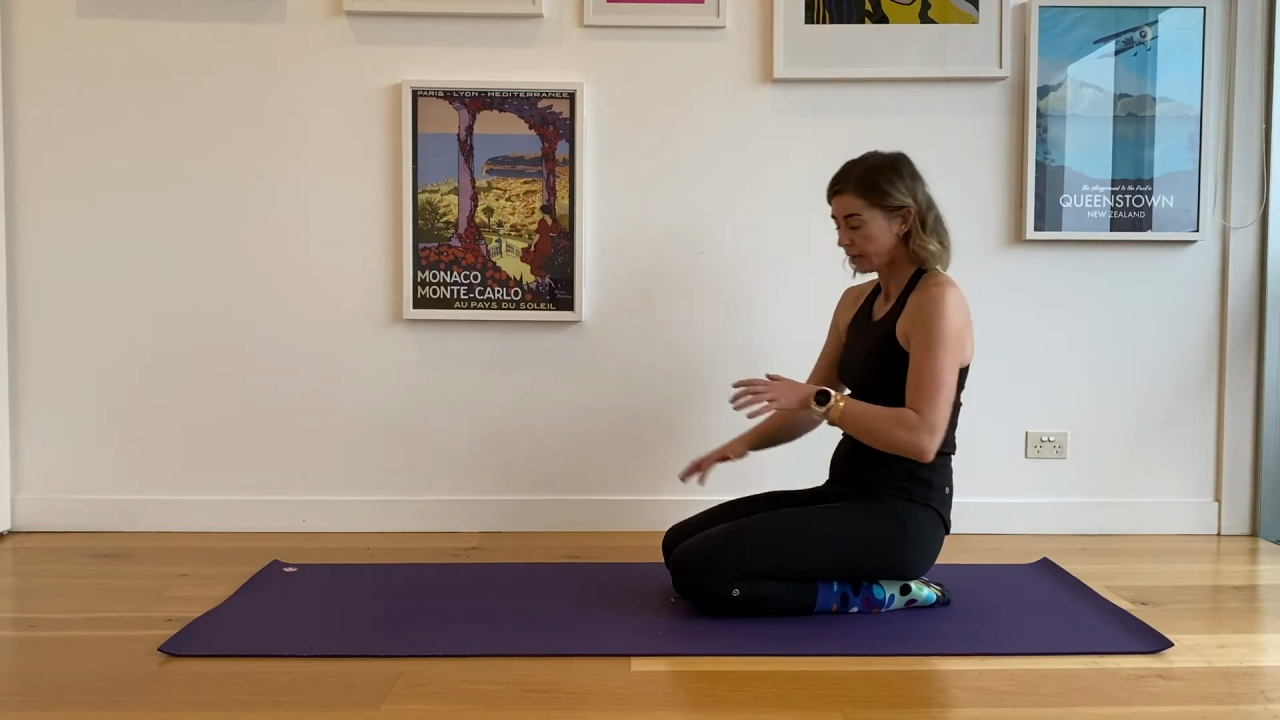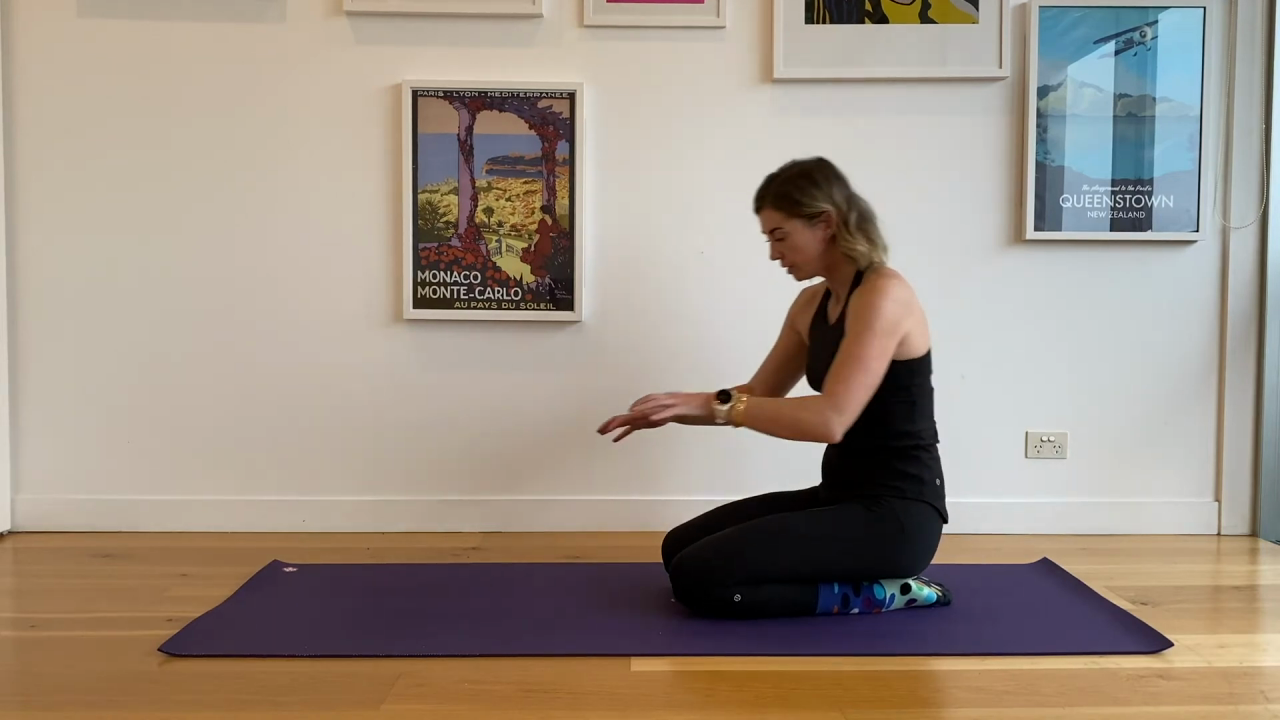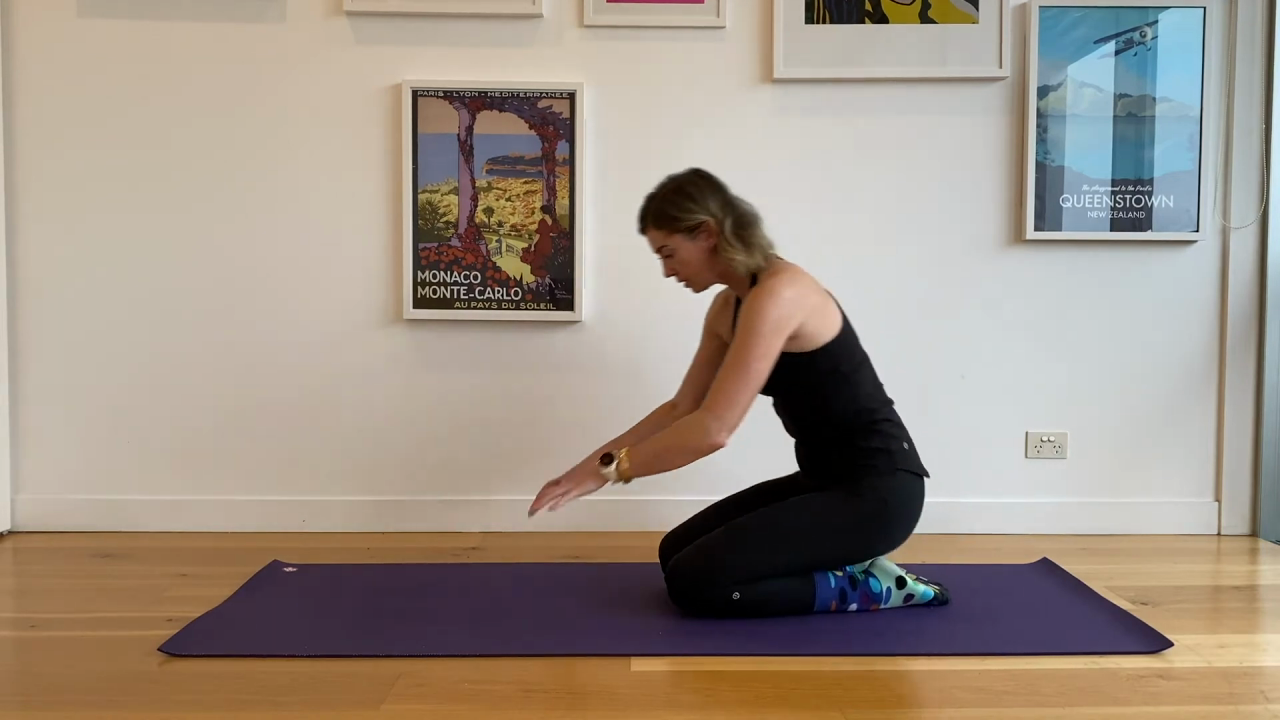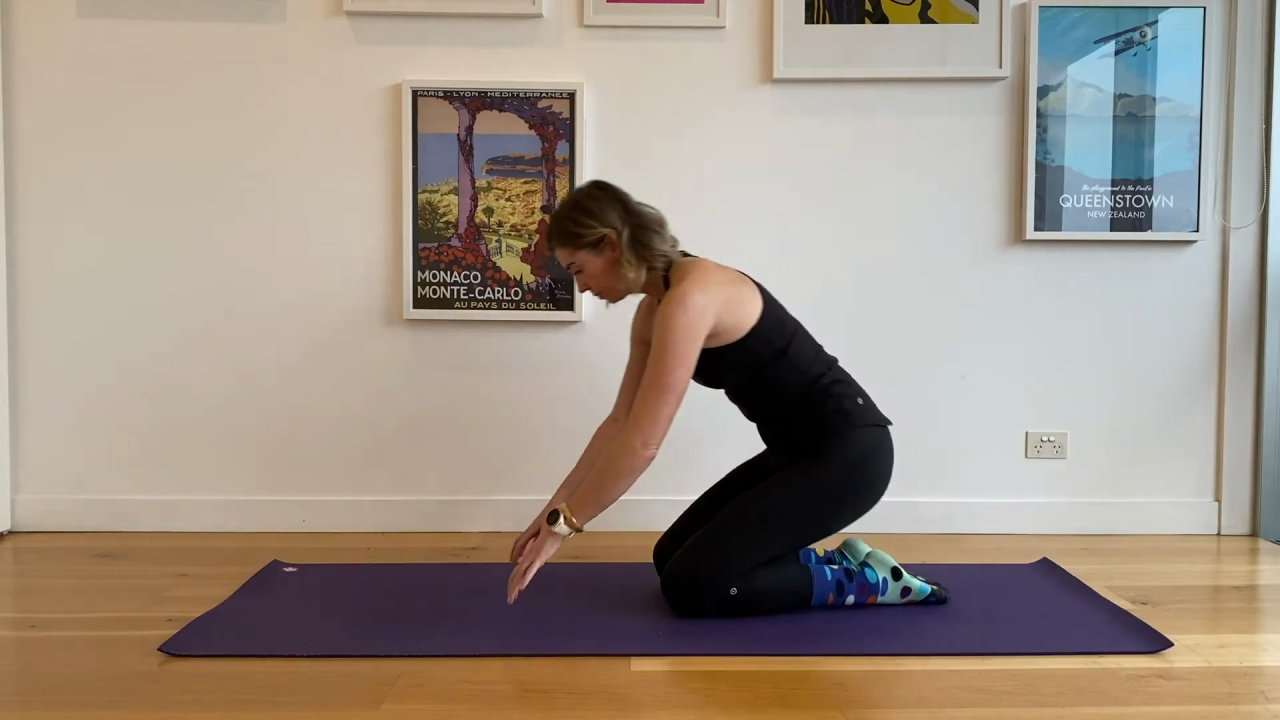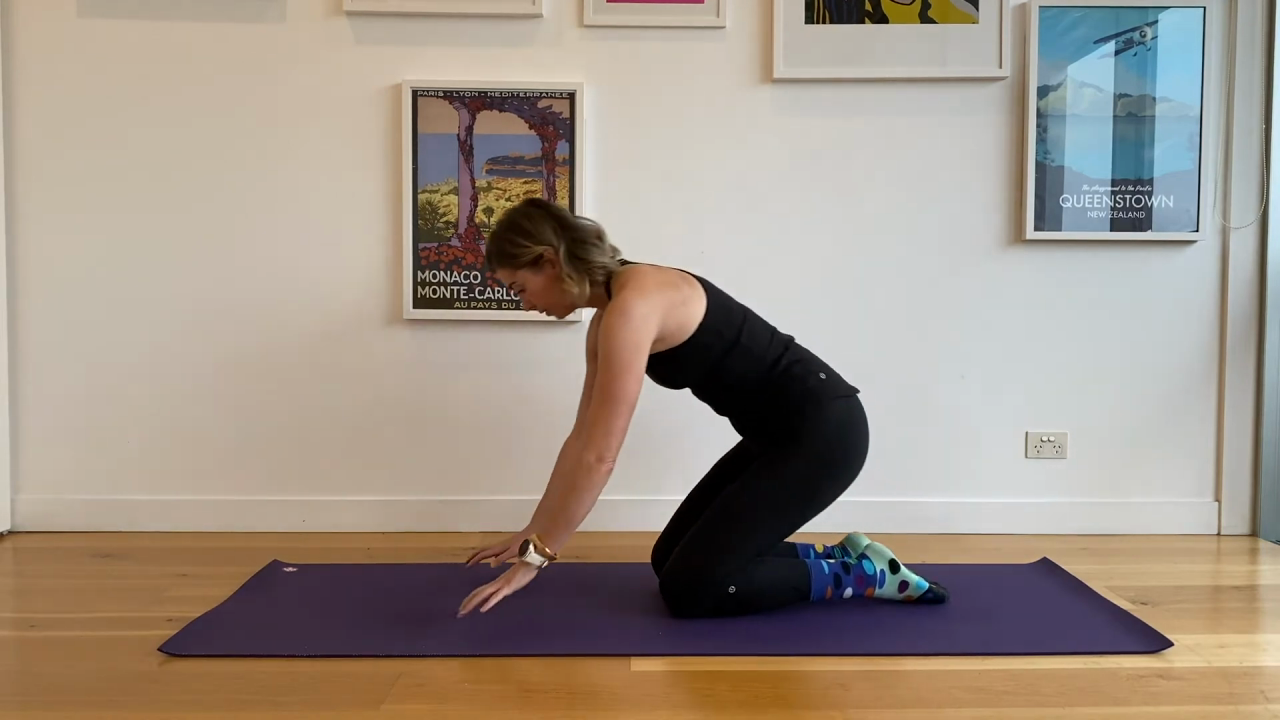
dt=0.2s
person 1, frame 1
left shoulder: (937, 300)
right shoulder: (855, 301)
left elbow: (921, 437)
right elbow: (815, 404)
left wrist: (817, 399)
right wrist: (745, 442)
left hip: (901, 516)
right hip: (846, 495)
left knee: (700, 570)
right knee: (680, 544)
left ankle: (872, 594)
right ankle: (861, 578)
person 1, frame 2
left shoulder: (884, 296)
right shoulder: (811, 303)
left elbow: (829, 421)
right elbow: (759, 395)
left wrist: (715, 403)
right wrist: (672, 410)
left hip: (896, 514)
right hip: (841, 496)
left knee: (700, 578)
right knee: (681, 548)
left ankle: (877, 593)
right ankle: (862, 576)
person 1, frame 3
left shoulder: (774, 297)
right shoulder: (729, 306)
left elbow: (713, 429)
right elbow: (687, 407)
left wrist: (607, 468)
right wrist: (596, 459)
left hip: (878, 489)
right hip: (825, 481)
left knee: (695, 582)
right knee: (677, 553)
left ankle: (865, 589)
right ankle: (844, 565)
person 1, frame 4
left shoulder: (687, 298)
right shoulder: (655, 310)
left elbow: (642, 443)
right elbow: (623, 421)
left wrist: (562, 524)
right wrist: (557, 507)
left hip: (848, 453)
right hip: (798, 450)
left knee: (691, 585)
right knee: (673, 556)
left ankle: (857, 582)
right ankle: (835, 559)
person 1, frame 5
left shoulder: (631, 306)
right shoulder: (611, 313)
left elbow: (598, 458)
right elbow: (583, 438)
left wrist: (533, 556)
right wrist: (530, 533)
left hip: (823, 431)
right hip: (777, 433)
left knee: (691, 588)
right knee: (671, 561)
left ankle: (856, 574)
right ankle: (836, 556)
